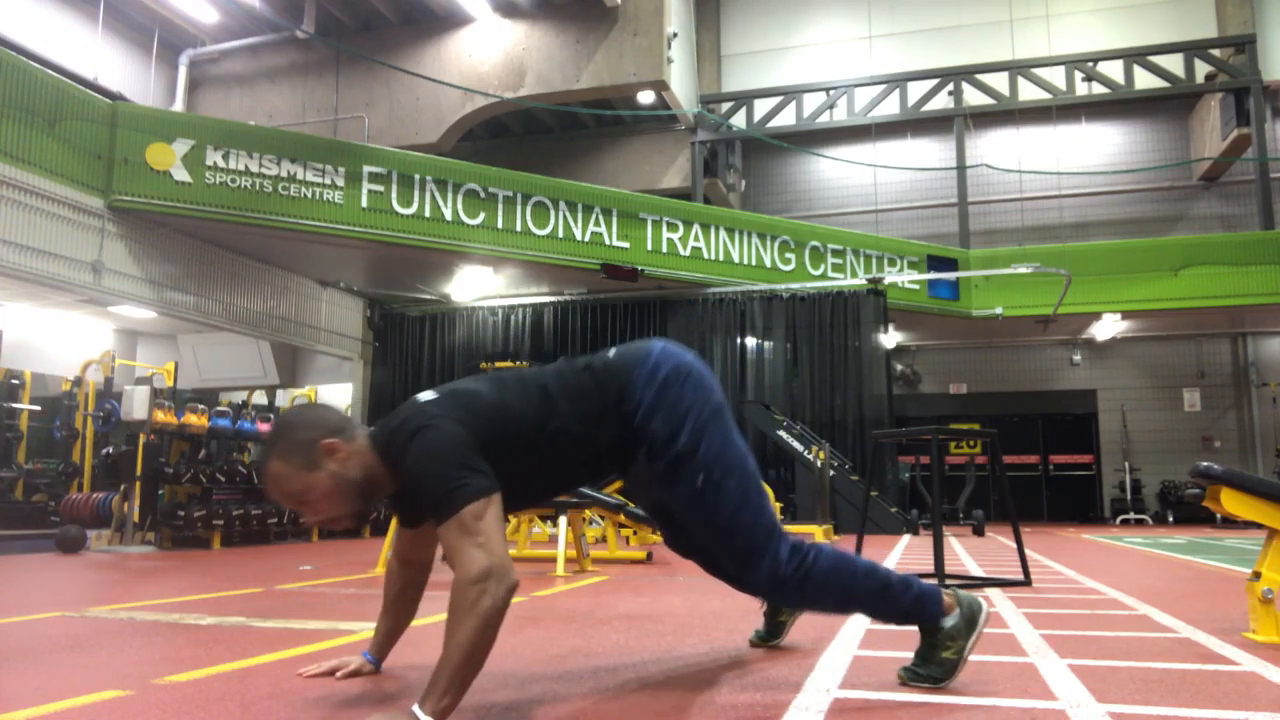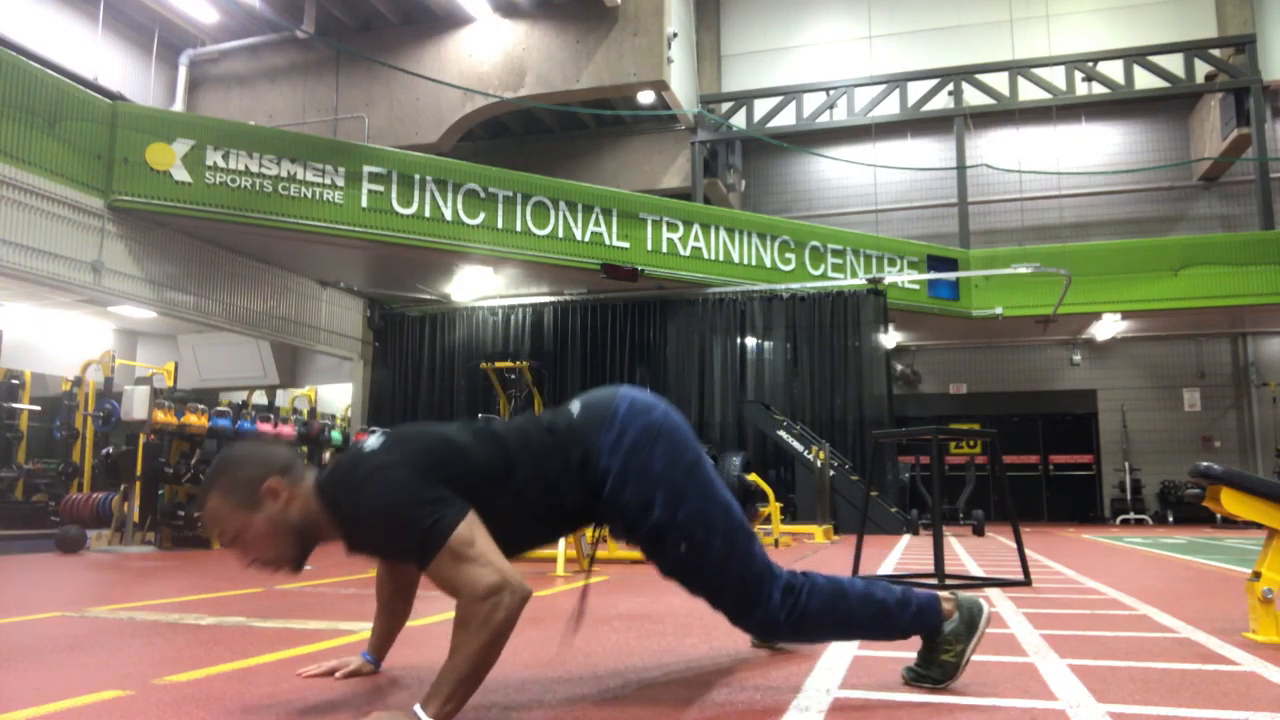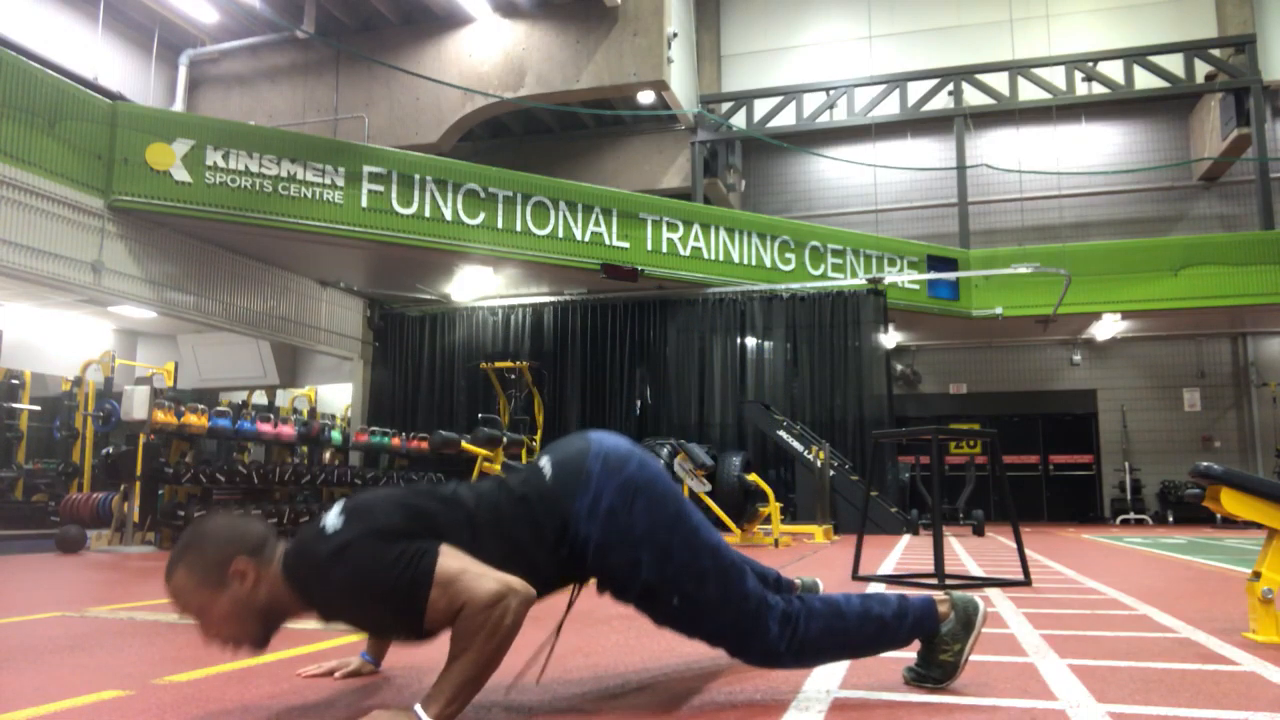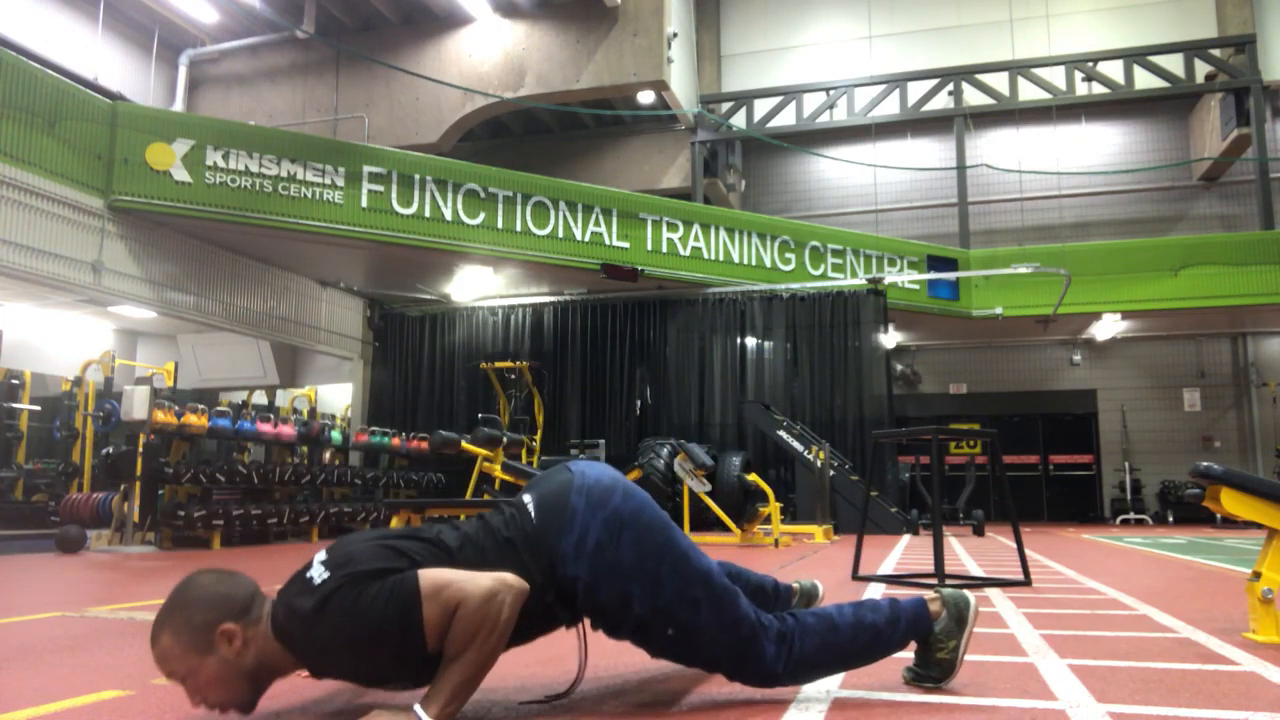
dt=0.2s
person 1, frame 1
left shoulder: (426, 447)
right shoulder: (403, 455)
left elbow: (487, 577)
right elbow: (411, 555)
right wrist: (376, 651)
left hip: (658, 394)
right hip: (644, 402)
left knee: (763, 560)
right knee: (696, 539)
left ankle: (944, 611)
right ankle: (784, 612)
person 1, frame 2
left shoulder: (375, 493)
right shoulder: (354, 488)
left elbow: (501, 590)
right elbow: (402, 556)
right wrist: (374, 651)
left hip: (626, 448)
right hip: (612, 437)
left knee: (766, 606)
right knee: (713, 560)
left ankle: (943, 614)
right ankle: (781, 580)
person 1, frame 3
left shoulder: (340, 570)
right shoulder: (321, 554)
left elbow: (504, 596)
right wrist: (373, 649)
left hip: (604, 501)
right hip: (586, 476)
left knee: (768, 634)
right knee: (697, 569)
left ankle: (939, 614)
right ankle: (788, 584)
person 1, frame 4
left shoulder: (330, 627)
right shoulder: (308, 602)
left elbow: (497, 592)
left hip: (591, 535)
right hip: (572, 504)
right knee: (690, 585)
left ankle: (932, 612)
right ankle: (785, 592)
